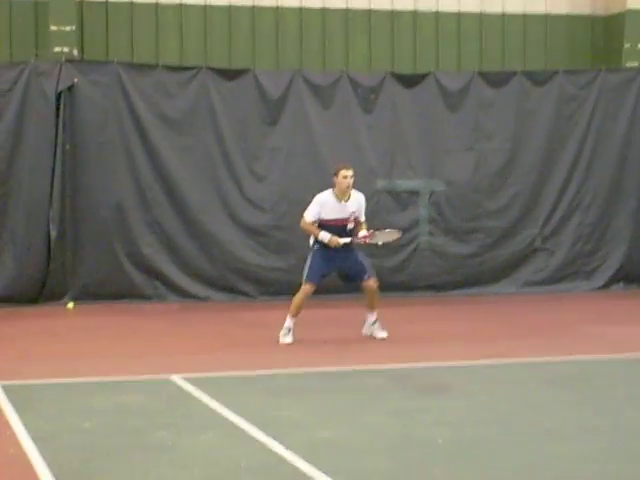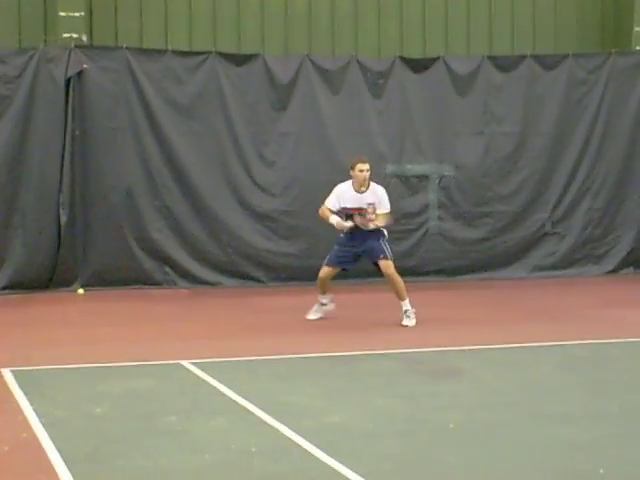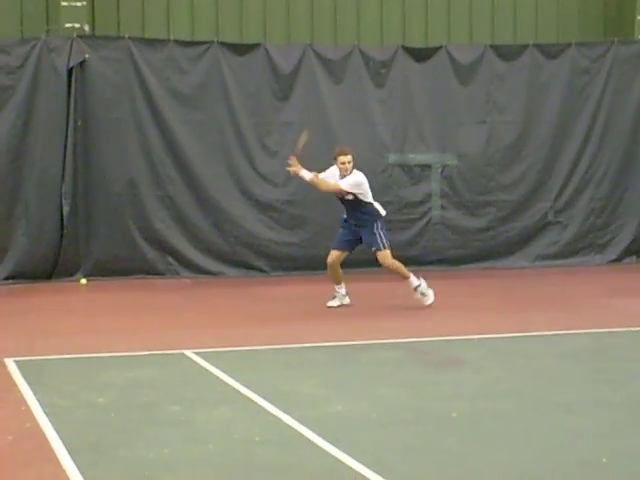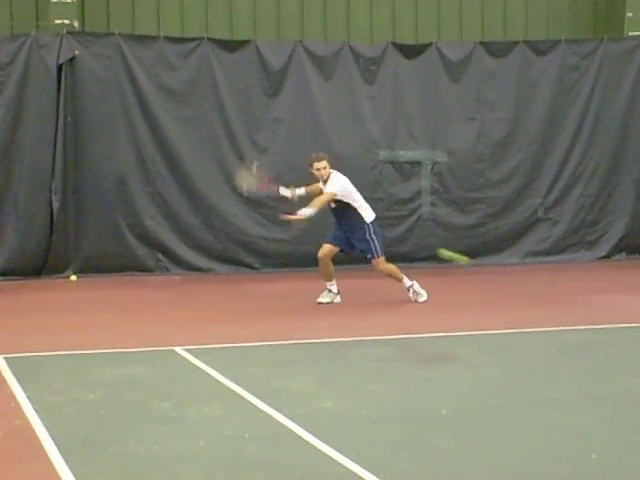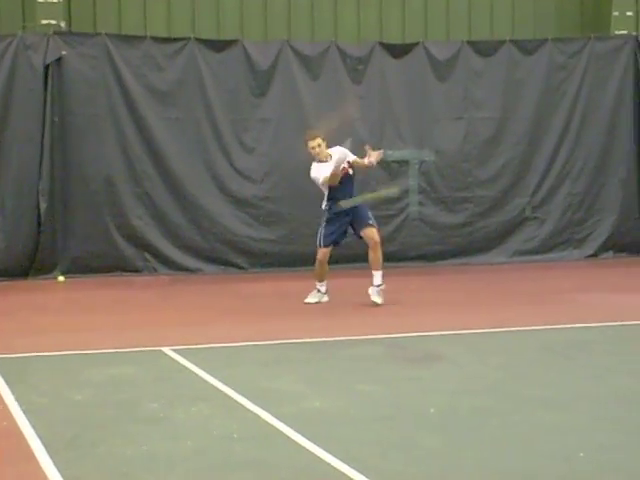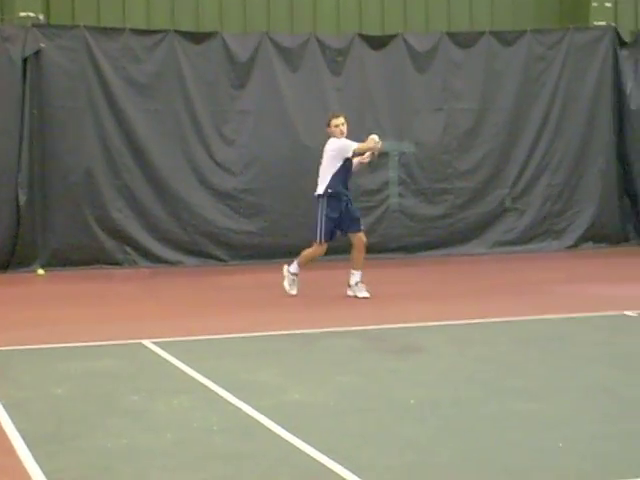
dt=0.3s
person 1, frame 1
left shoulder: (359, 199)
right shoulder: (321, 200)
left elbow: (360, 223)
right elbow: (305, 224)
left wrist: (362, 233)
right wrist: (326, 237)
left hip: (349, 248)
right hip: (323, 248)
left knee: (372, 286)
right knee: (306, 291)
left ankle: (371, 323)
right ankle: (287, 328)
person 1, frame 2
left shoulder: (379, 191)
right shoulder: (341, 189)
left elbow: (384, 219)
right elbow: (323, 211)
left wrist: (370, 224)
right wrist: (335, 221)
left hip: (374, 236)
right hip: (349, 238)
left knee: (389, 271)
right knee: (323, 275)
left ankle: (408, 311)
right ankle: (324, 304)
person 1, frame 3
left shoulder: (356, 179)
right shoulder: (333, 172)
left elbow: (329, 188)
right elbow: (318, 179)
left wrist: (304, 175)
right wrist: (300, 171)
left hip: (372, 221)
right hip: (351, 223)
left knee: (386, 261)
right knee: (332, 261)
left ankle: (417, 285)
right ankle: (342, 294)
person 1, frame 4
left shoulder: (338, 181)
right shoulder: (326, 179)
left elbow: (324, 198)
right elbow: (320, 187)
left wrist: (305, 213)
right wrist: (298, 192)
left hip: (363, 224)
right hip: (344, 225)
left knee: (381, 266)
right knee: (323, 255)
left ankle: (411, 286)
right ankle: (333, 291)
person 1, frame 5
left shoulder: (339, 150)
right shoulder: (316, 171)
left elbow: (360, 165)
right elbow: (332, 182)
left wrist: (371, 160)
right wrist: (337, 167)
left hip: (356, 205)
right hip: (334, 212)
left knee: (374, 240)
right knee: (322, 256)
left ankle: (376, 286)
right ankle: (320, 291)
person 1, frame 6
left shoulder: (341, 145)
right shoulder: (336, 144)
right elbow: (370, 146)
left wrist: (360, 160)
right wrist: (374, 141)
left hip: (344, 199)
right hip: (329, 199)
left knee: (360, 241)
right knee: (320, 248)
left ankle: (355, 284)
right ankle: (292, 270)
